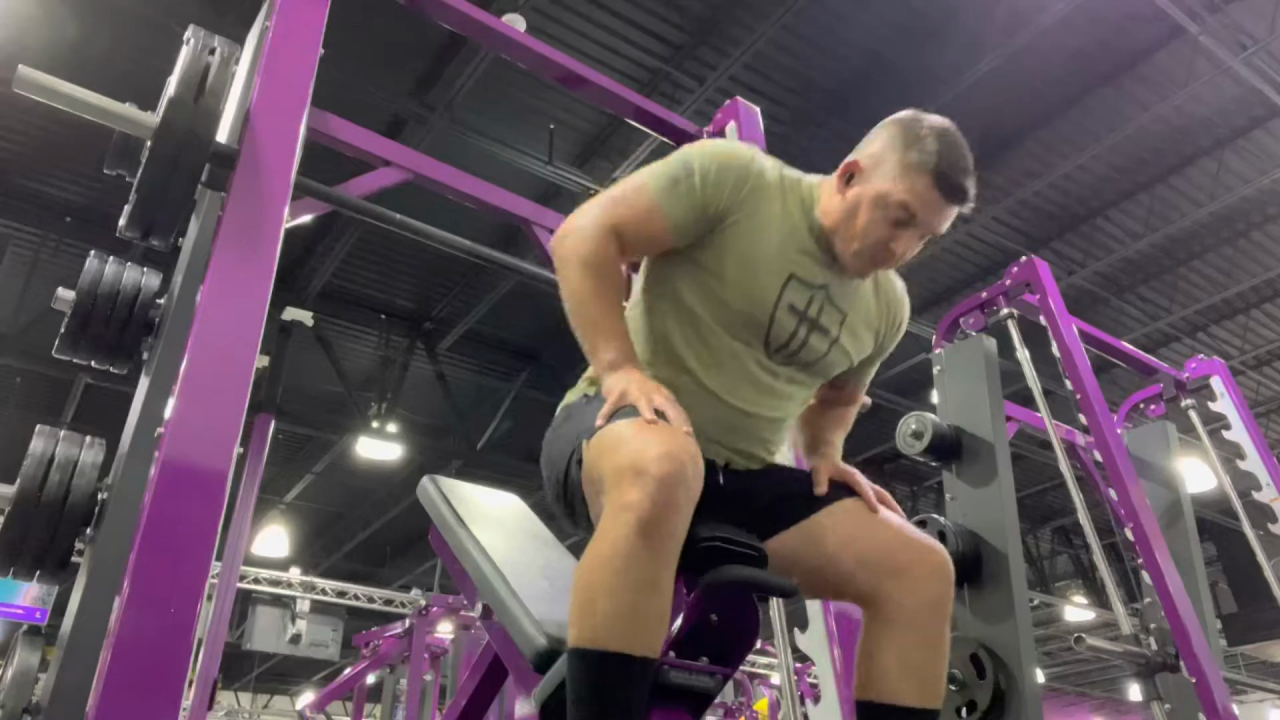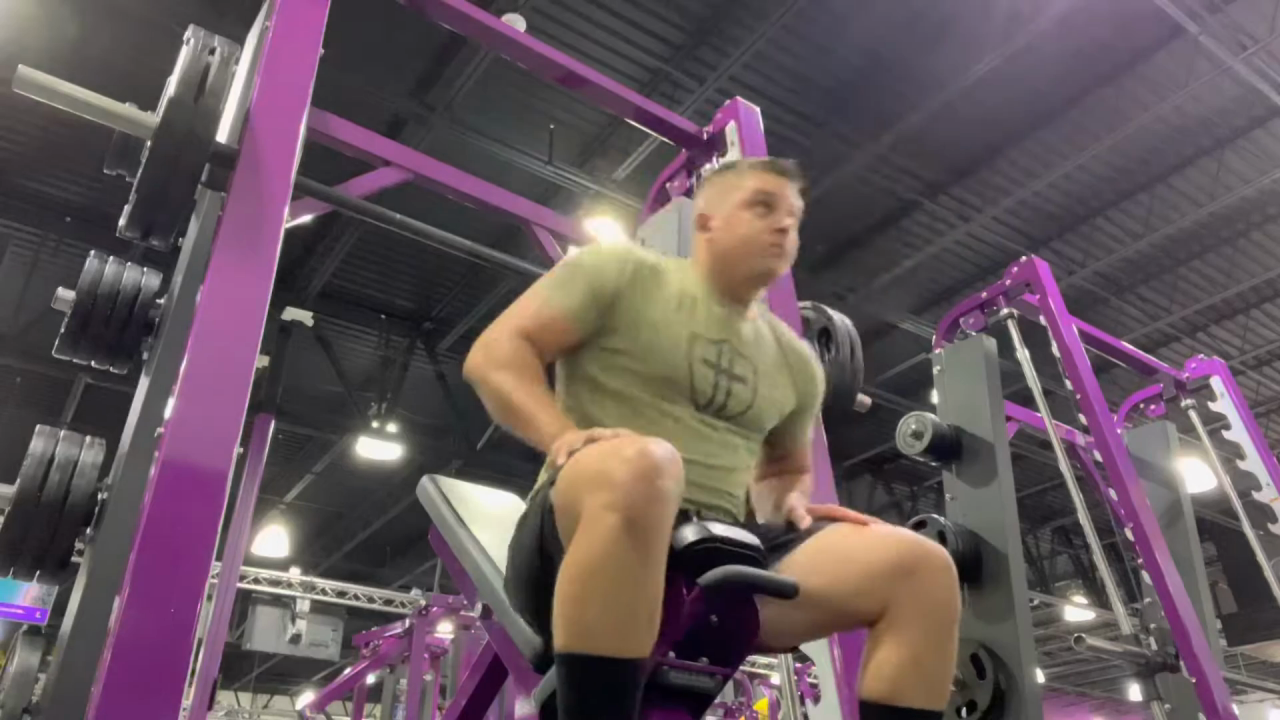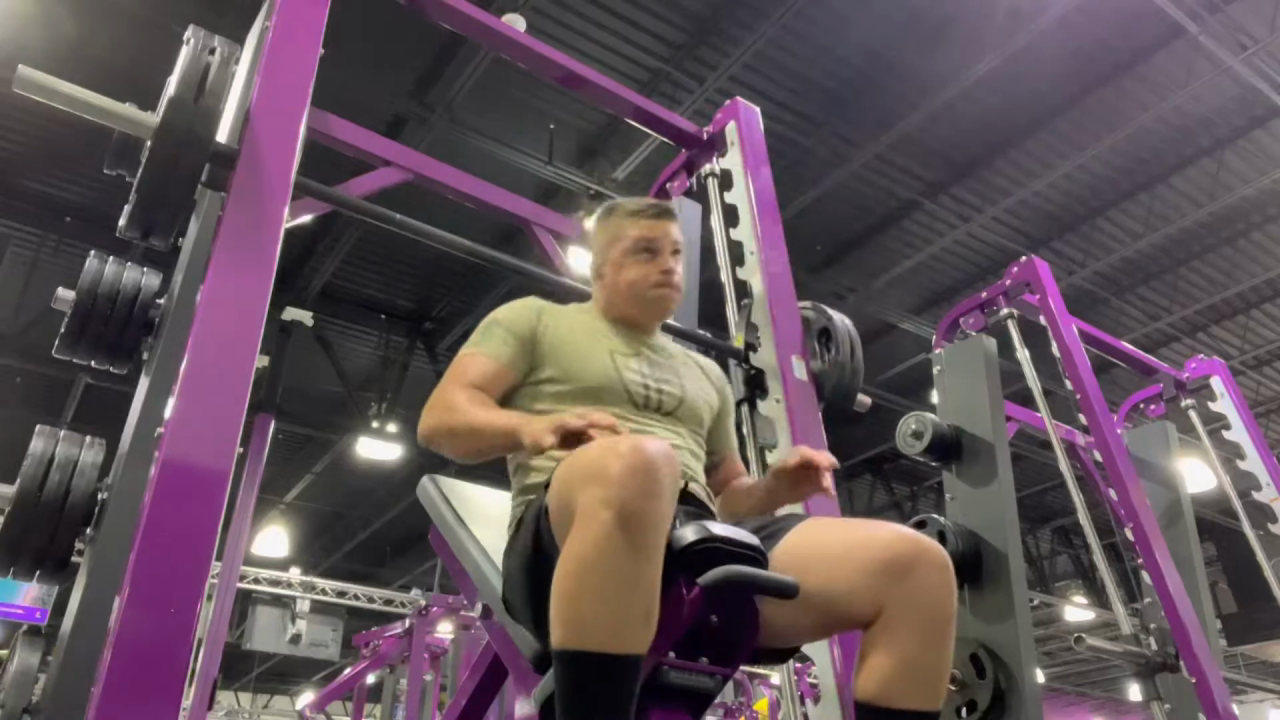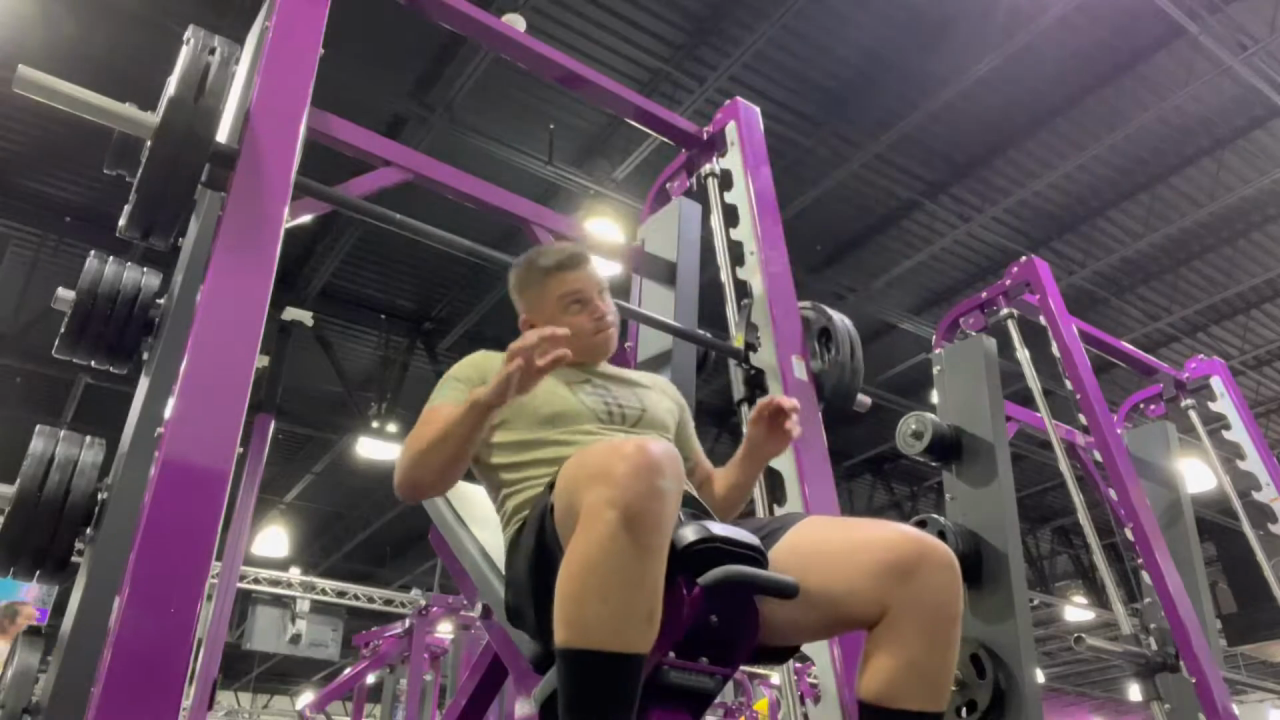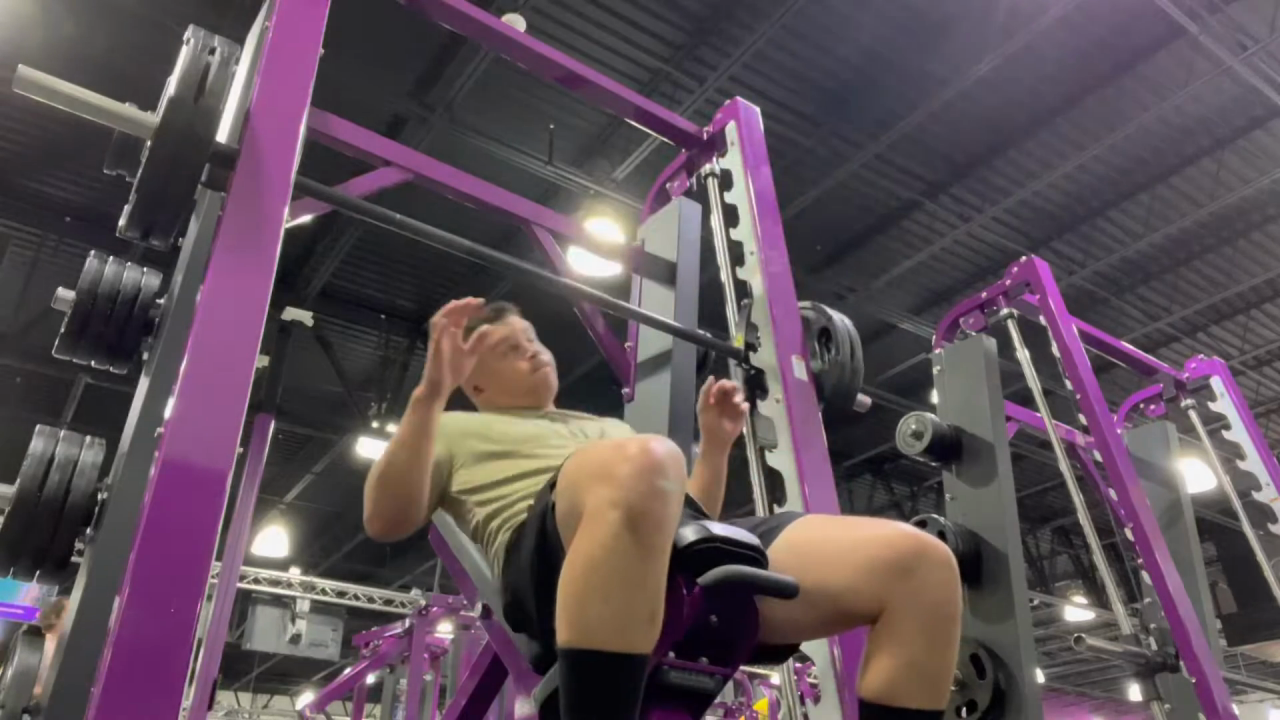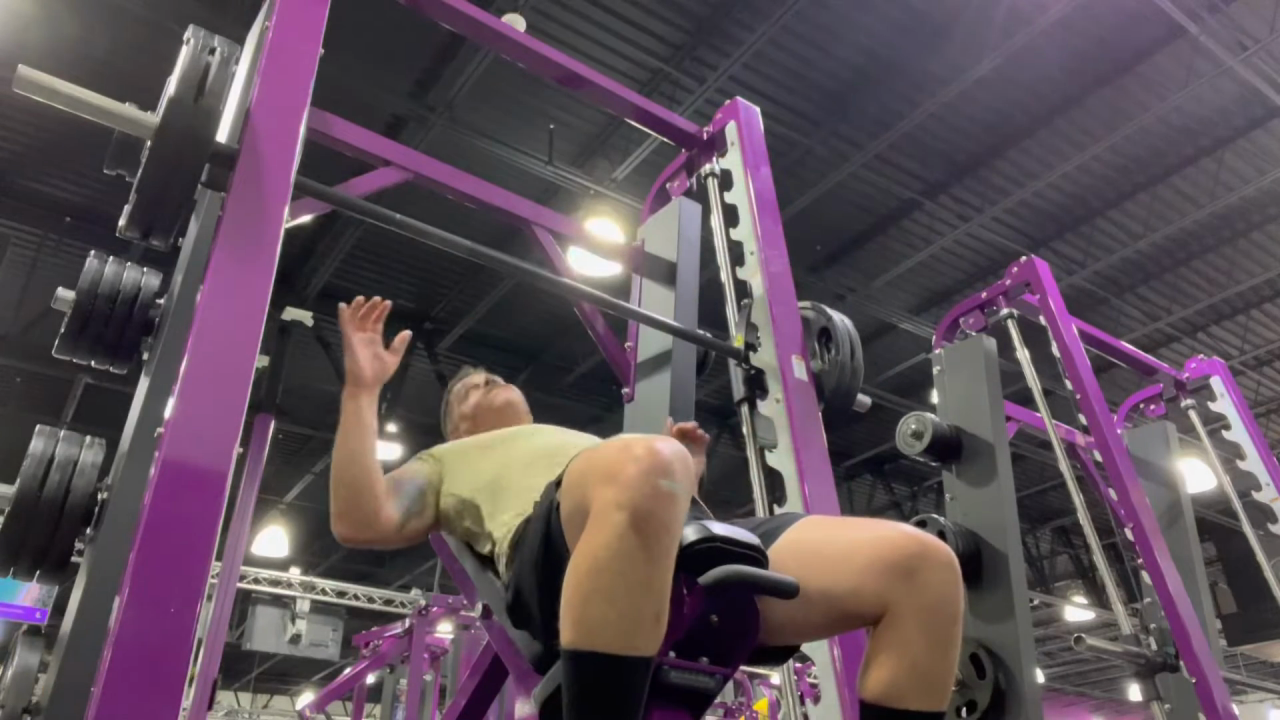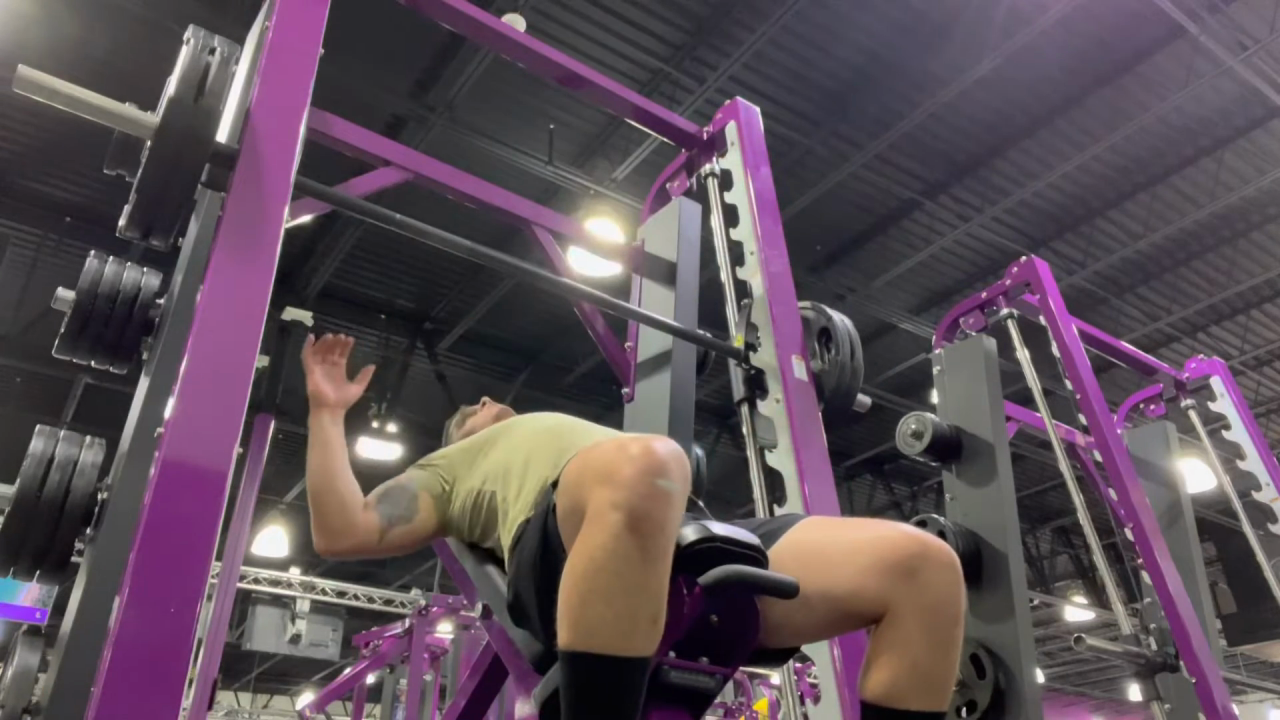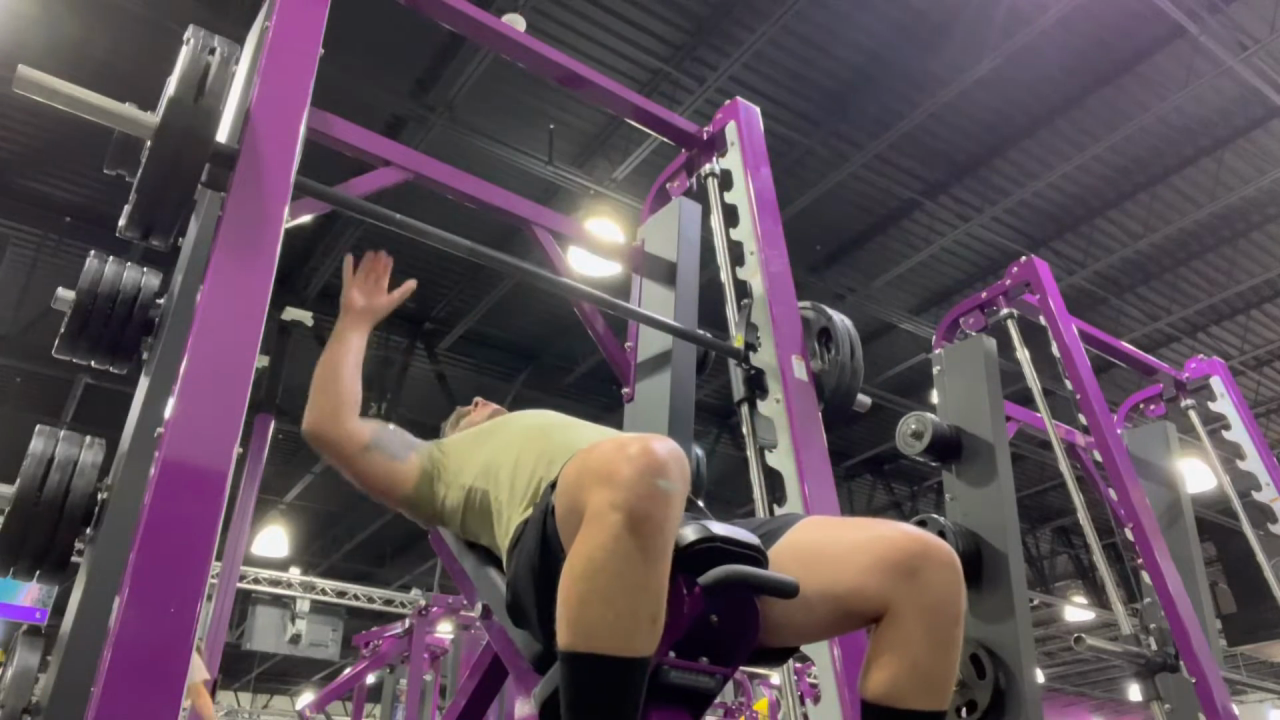
dt=0.3s
person 1, frame 1
left shoulder: (885, 306)
right shoulder: (732, 176)
right elbow: (585, 234)
left wrist: (825, 458)
right wrist: (621, 367)
left hip: (737, 477)
right hip: (627, 415)
left knee: (918, 570)
right knee: (658, 469)
person 1, frame 2
left shoulder: (792, 362)
right shoulder: (618, 273)
right elbow: (493, 356)
left wrist: (799, 509)
right wrist: (564, 435)
right hip: (590, 528)
left knee: (922, 569)
right knee: (638, 466)
person 1, frame 3
left shoulder: (704, 373)
right shoulder: (534, 322)
right elbow: (441, 417)
left wrist: (773, 487)
right wrist: (533, 427)
right hip: (574, 546)
left knee: (917, 565)
right knee: (634, 464)
person 1, frame 4
left shoulder: (657, 391)
right shoulder: (485, 370)
right elbow: (412, 480)
left wrist: (755, 452)
right wrist: (495, 394)
right hip: (567, 551)
left knee: (921, 565)
right knee: (638, 467)
person 1, frame 5
left shoulder: (609, 428)
right shoulder: (455, 431)
right elbow: (385, 519)
left wrist: (716, 442)
right wrist: (432, 388)
right hip: (556, 556)
left knee: (920, 563)
right knee: (642, 463)
person 1, frame 6
left shoulder: (583, 437)
right shoulder: (448, 465)
right elbow: (358, 524)
left wrist: (686, 474)
right wrist: (362, 388)
right hip: (563, 550)
left knee: (923, 566)
right knee: (646, 467)
person 1, frame 7
left shoulder: (588, 438)
right shoulder: (451, 471)
right elbow: (341, 532)
right wrist: (326, 410)
right hip: (568, 553)
left knee: (923, 567)
right knee: (645, 464)
person 1, frame 8
right shoulder: (441, 464)
right elbow: (330, 427)
right wrist: (356, 322)
right hip: (564, 550)
left knee: (924, 564)
right knee: (645, 463)
